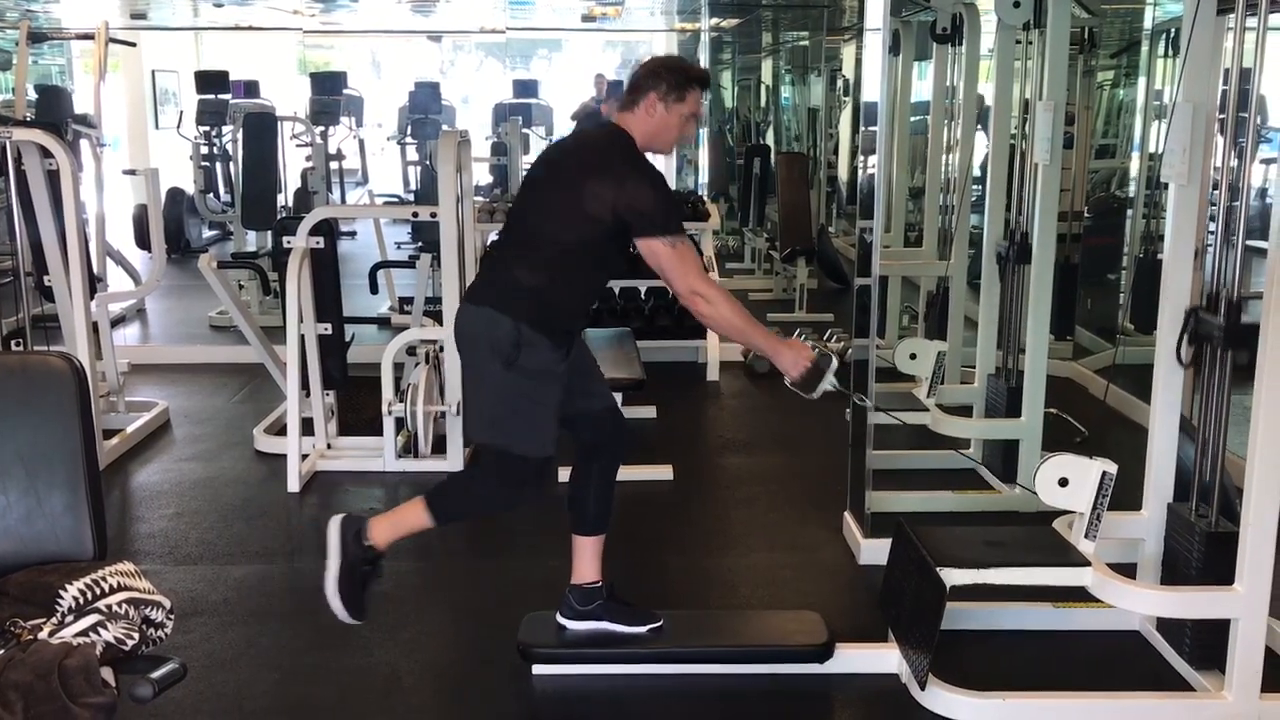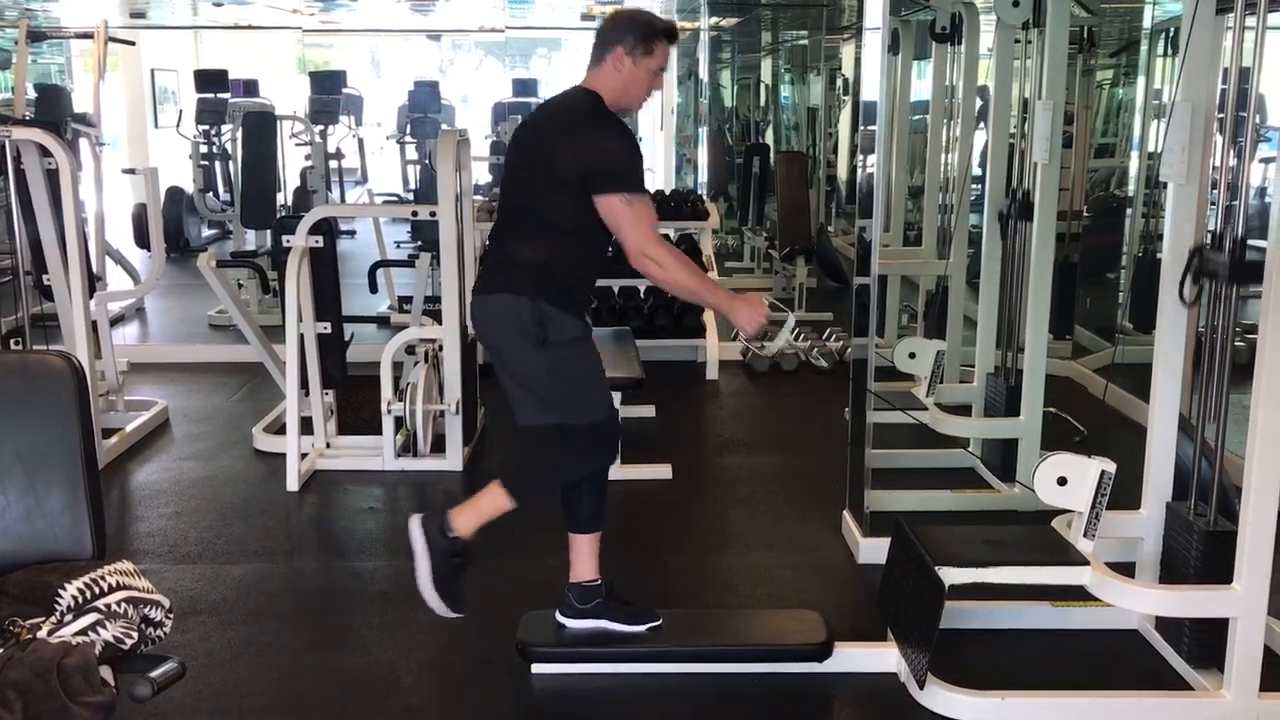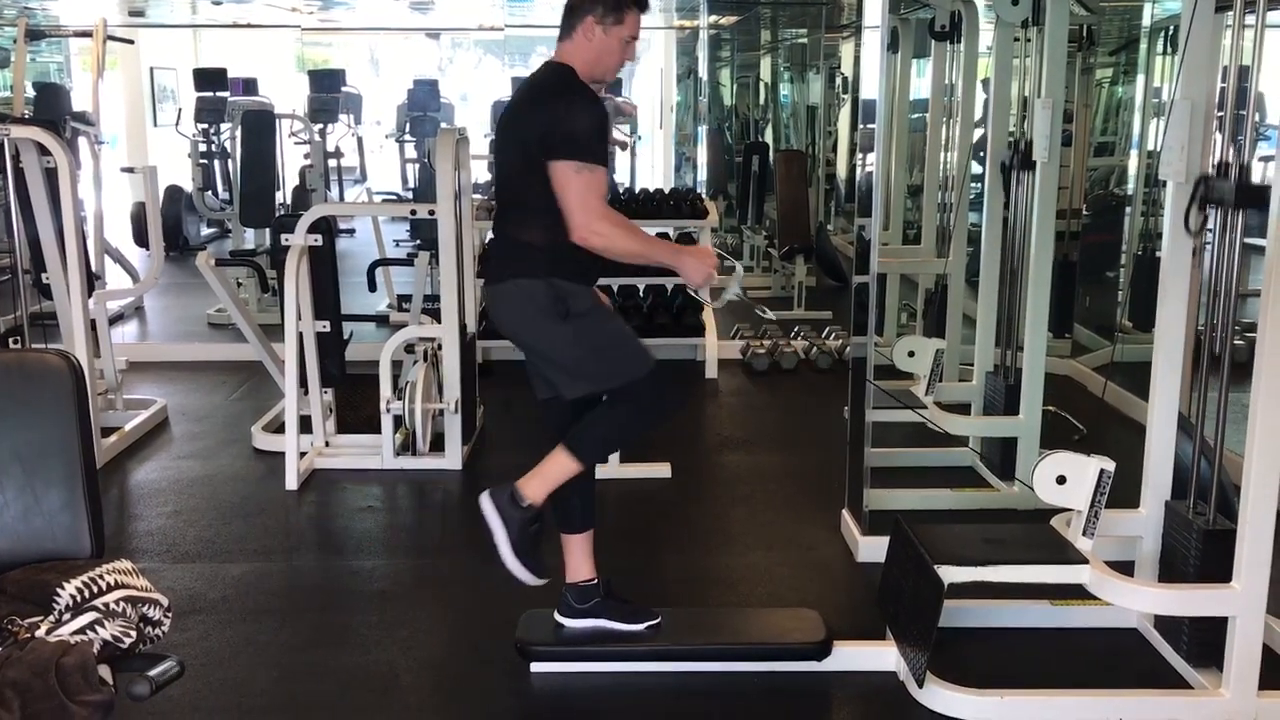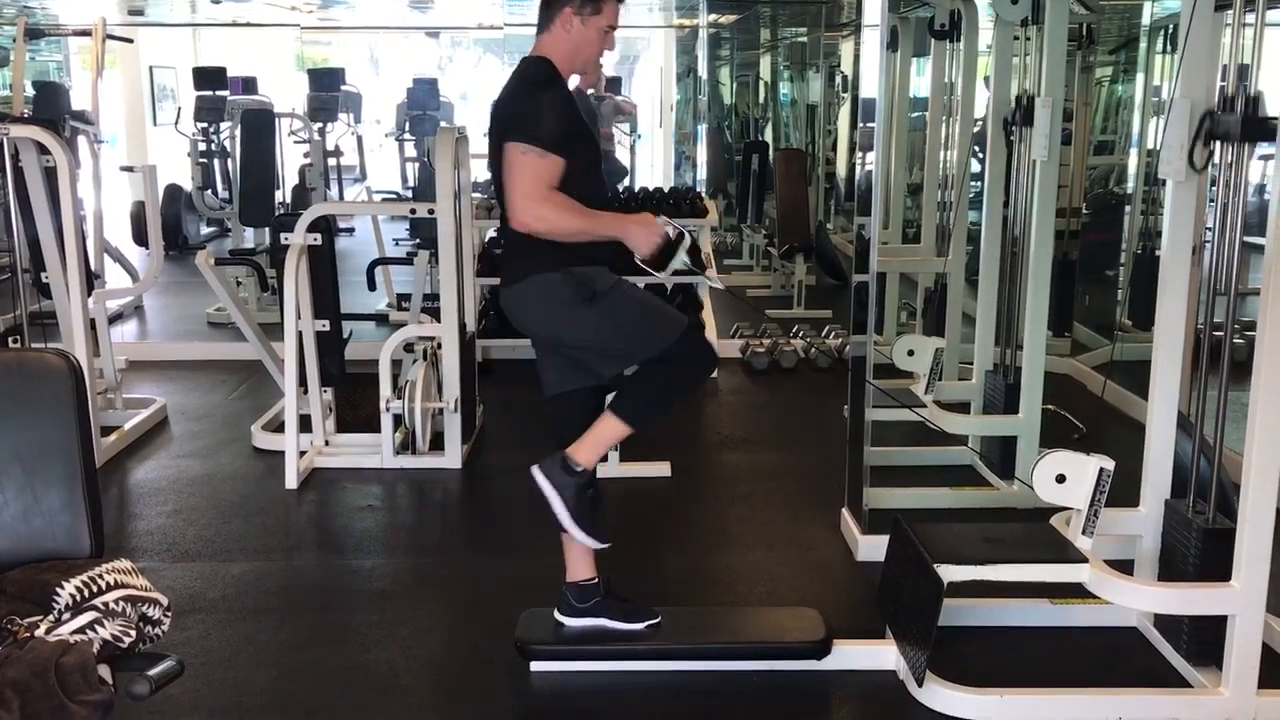
dt=0.2s
person 1, frame 1
left shoulder: (581, 149)
right shoulder: (633, 179)
right elbow: (697, 291)
right wrist: (778, 350)
left hip: (536, 323)
right hip: (512, 330)
left knee: (603, 435)
right knee: (516, 473)
left ankle: (585, 597)
right ankle: (366, 538)
person 1, frame 2
left shoulder: (554, 118)
right shoulder: (603, 136)
right elbow: (647, 253)
left wrist: (573, 308)
right wrist: (731, 306)
left hip: (531, 300)
right hip: (529, 309)
left knee: (594, 435)
right knee: (583, 440)
left ankle: (584, 594)
right ankle: (451, 530)
person 1, frame 3
left shoulder: (540, 94)
right shoulder: (574, 105)
right elbow: (589, 226)
left wrist: (587, 290)
right wrist: (679, 259)
left hip: (532, 284)
right hip: (541, 290)
left knee: (581, 427)
right knee: (646, 398)
left ankle: (582, 594)
right ankle: (522, 501)
person 1, frame 4
left shoulder: (533, 88)
right shoulder: (543, 96)
right elbow: (530, 211)
left wrist: (610, 224)
right wrist: (623, 228)
left hip: (546, 284)
right hip: (559, 284)
left knee: (581, 432)
right knee: (689, 356)
left ankle: (581, 593)
right ankle: (570, 469)
